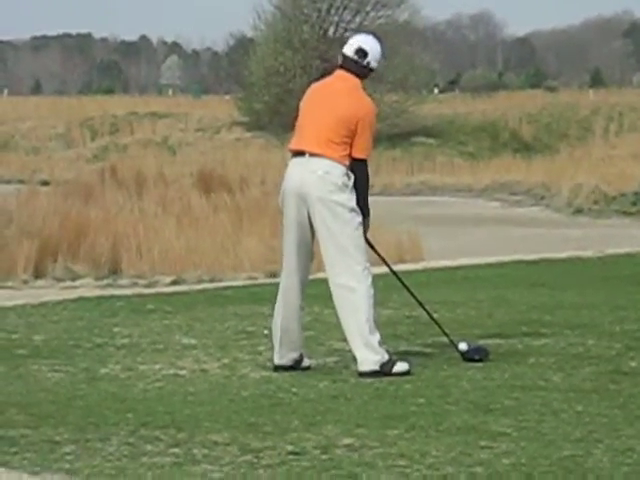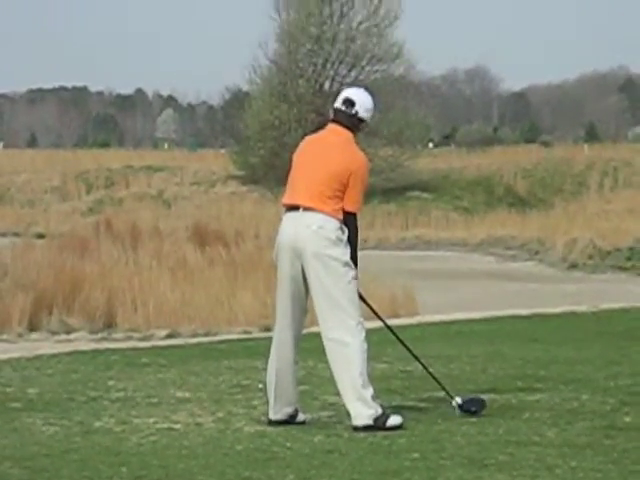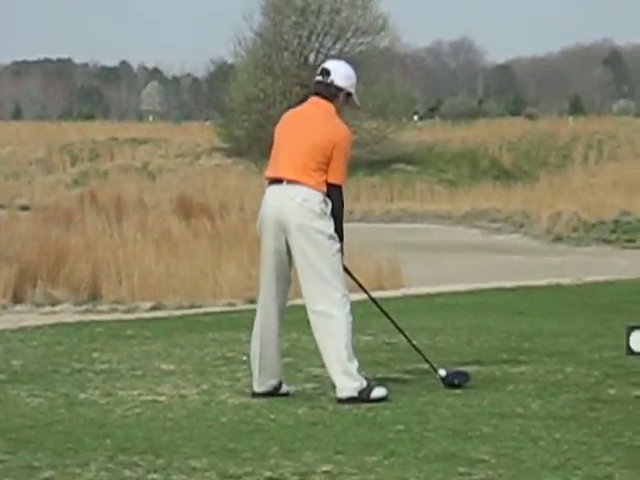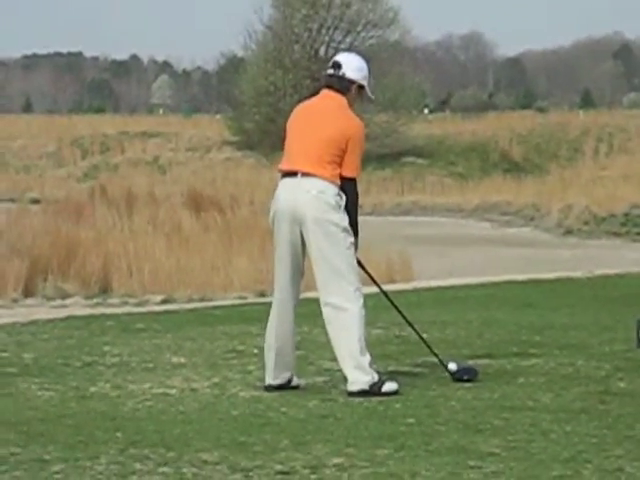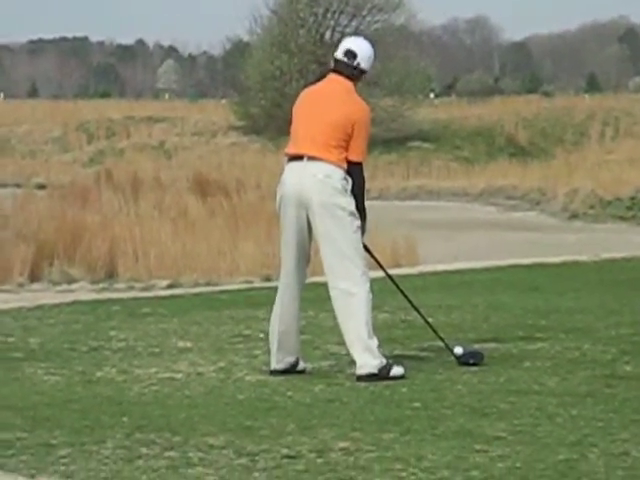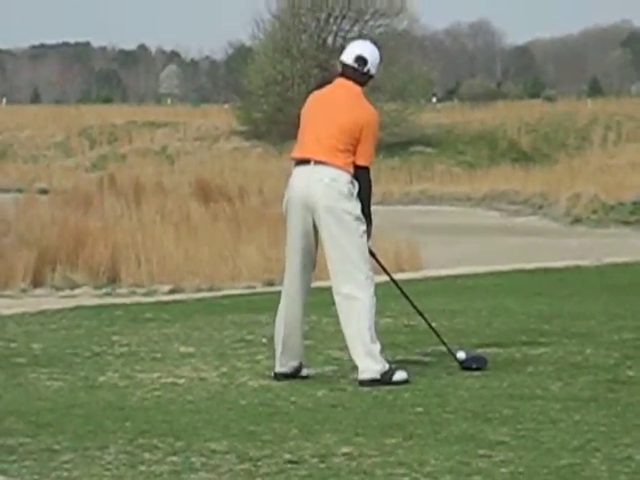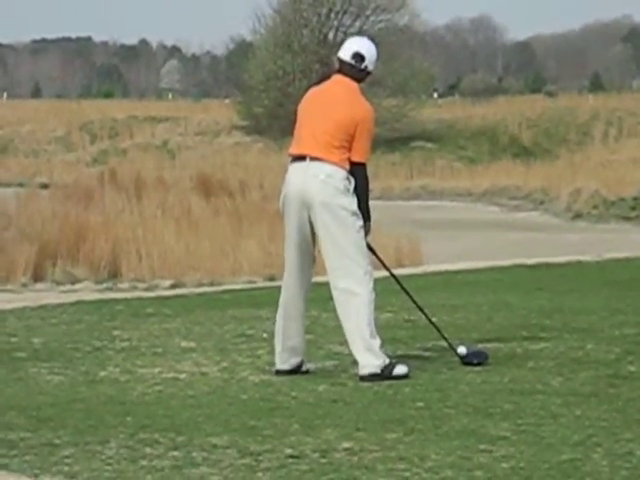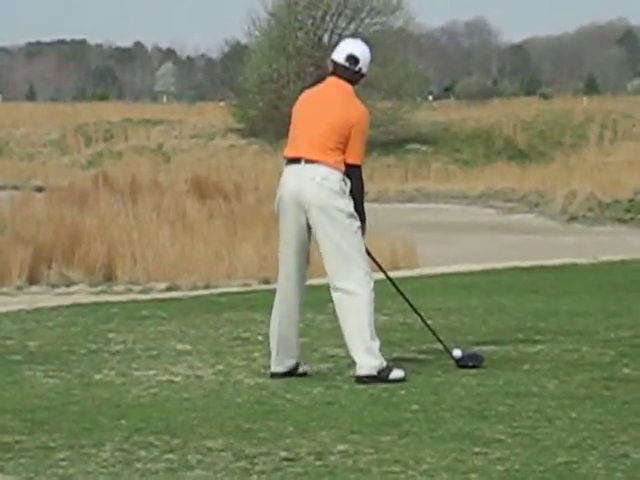
dt=0.3s
person 1, frame 1
left shoulder: (315, 89)
right shoulder: (364, 105)
right elbow: (359, 164)
right wrist: (363, 213)
left hip: (296, 173)
right hip: (328, 178)
left knee: (293, 271)
right knee: (351, 272)
left ankle: (286, 353)
right ankle: (371, 357)
person 1, frame 2
left shoulder: (307, 143)
right shoulder: (356, 159)
right elbow: (349, 216)
right wrist: (352, 264)
left hip: (289, 227)
right hip: (322, 232)
left knee: (287, 323)
right knee: (344, 326)
left ankle: (281, 407)
right ankle: (364, 412)
person 1, frame 3
left shoulder: (288, 117)
right shoulder: (339, 130)
right elbow: (334, 189)
right wrist: (338, 237)
left hip: (272, 200)
right hip: (306, 204)
left knee: (270, 297)
right knee: (329, 299)
left ankle: (265, 380)
right ankle: (349, 384)
person 1, frame 4
left shoulder: (300, 110)
right shoulder: (352, 123)
right elbow: (348, 182)
right wrist: (353, 230)
left hip: (286, 192)
right hip: (319, 196)
left knee: (284, 289)
right knee: (343, 293)
left ankle: (278, 373)
right ankle: (360, 378)
person 1, frame 5
left shoulder: (306, 94)
right shoulder: (358, 108)
right elbow: (354, 166)
right wrist: (360, 214)
left hip: (292, 177)
right hip: (326, 180)
left knee: (290, 273)
right knee: (349, 275)
left ankle: (283, 357)
right ankle: (369, 361)
person 1, frame 6
left shoulder: (314, 98)
right shoulder: (366, 112)
right elbow: (361, 170)
right wrist: (366, 218)
left hip: (299, 180)
right hip: (333, 185)
left knee: (295, 276)
right knee: (355, 280)
left ankle: (287, 362)
right ankle: (371, 367)
person 1, frame 7
left shoulder: (312, 95)
right shoulder: (362, 109)
right elbow: (358, 167)
right wrist: (364, 215)
left hip: (295, 177)
right hip: (329, 181)
left knee: (295, 274)
right knee: (353, 275)
left ankle: (288, 357)
right ankle: (371, 361)
person 1, frame 8
left shoulder: (305, 97)
right shoulder: (356, 111)
right elbow: (352, 169)
right wrist: (360, 216)
left hip: (290, 179)
right hip: (324, 183)
left knee: (290, 275)
right knee: (353, 277)
left ankle: (283, 360)
right ankle: (369, 362)
